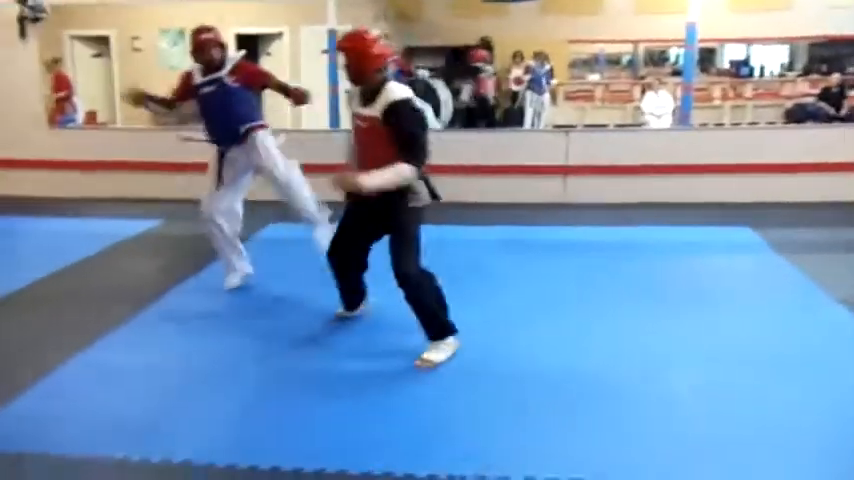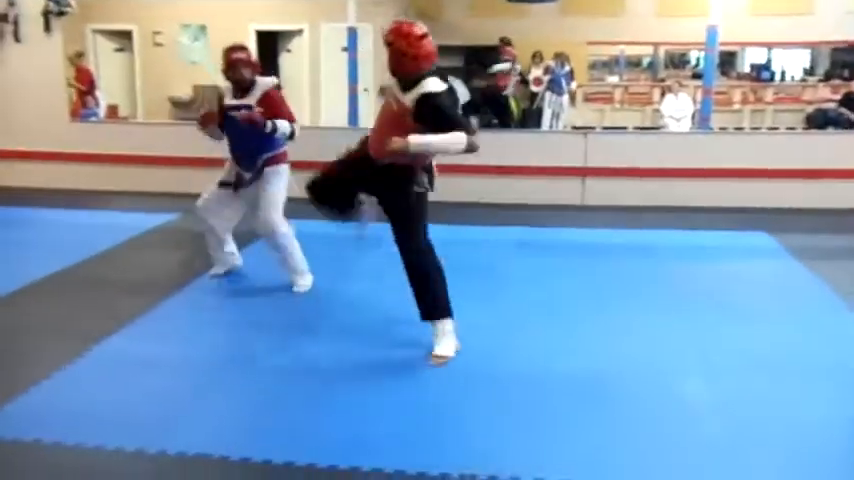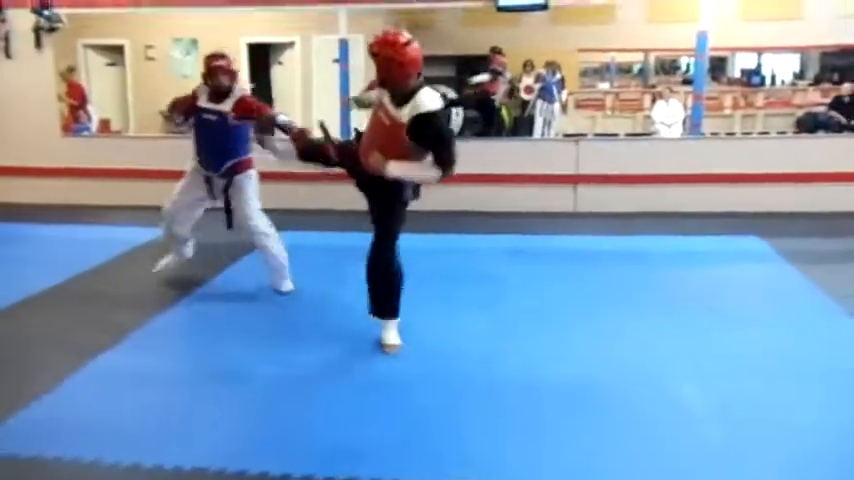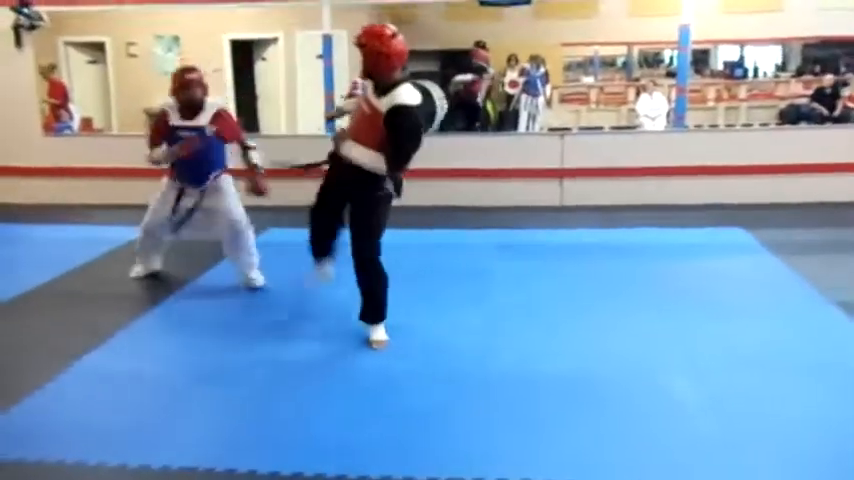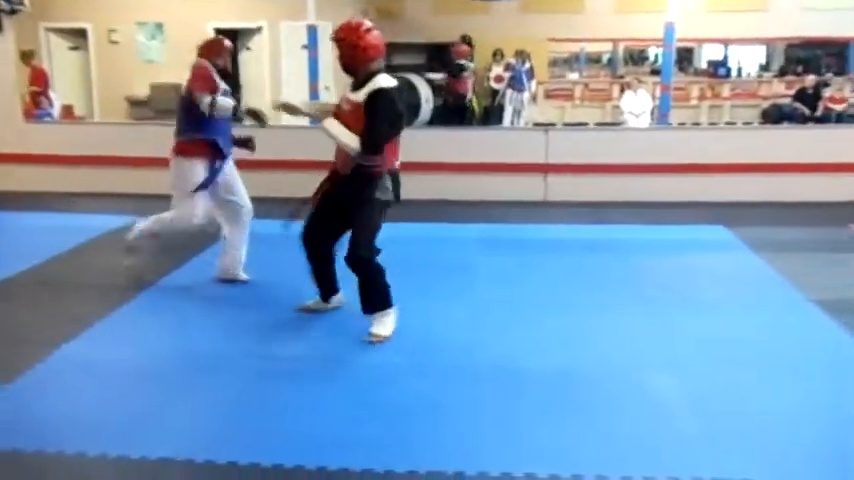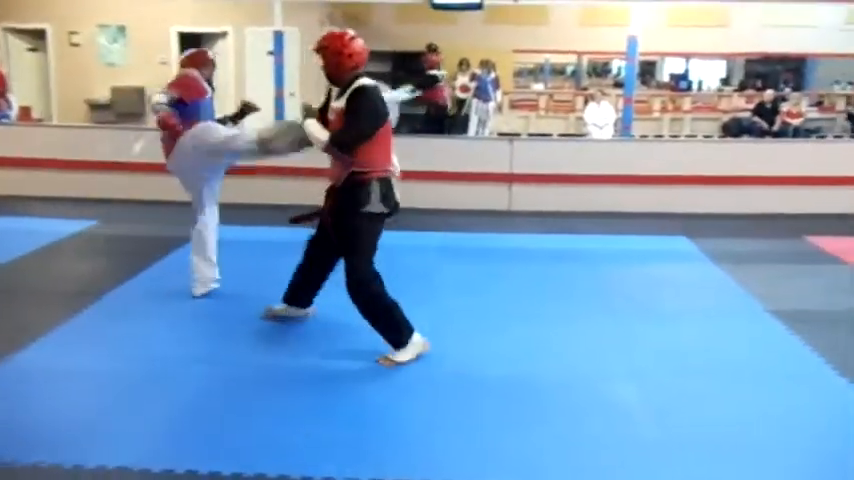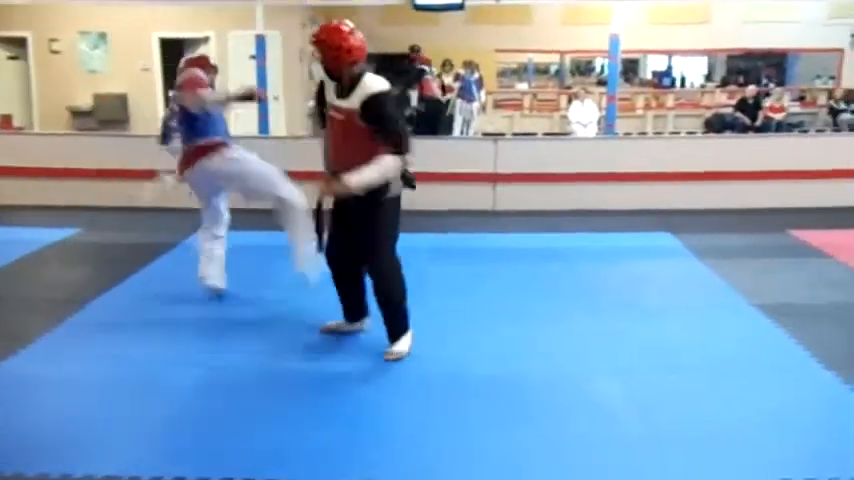
dt=0.2s
person 1, frame 1
left shoulder: (399, 105)
right shoulder: (362, 93)
left elbow: (416, 166)
left wrist: (363, 183)
left hip: (401, 196)
right hip: (369, 193)
left knee: (406, 270)
right knee: (341, 253)
left ankle: (445, 338)
right ankle: (354, 303)
person 1, frame 2
left shoulder: (435, 97)
right shoulder: (404, 80)
left elbow: (468, 139)
left wrist: (413, 141)
left hip: (405, 175)
right hip: (372, 159)
left knee: (415, 250)
right knee: (320, 189)
left ankle: (444, 330)
right ankle: (351, 208)
person 1, frame 3
left shoulder: (428, 112)
right shoulder: (392, 86)
left elbow: (444, 169)
left wrist: (388, 168)
right wrist: (362, 98)
left hip: (393, 184)
right hip: (361, 155)
left knee: (383, 254)
right knee: (325, 151)
left ankle: (389, 324)
right ankle: (300, 142)
person 1, frame 4
left shoulder: (406, 108)
right shoulder: (377, 83)
left elbow: (394, 165)
left wrist: (346, 146)
right wrist: (345, 112)
left hip: (373, 182)
right hip: (344, 165)
left knee: (365, 252)
right knee: (322, 218)
left ankle: (377, 322)
right ankle: (322, 261)
person 1, frame 5
left shoulder: (385, 94)
right shoulder: (359, 84)
left elbow: (368, 148)
right elbow: (342, 119)
left wrist: (327, 123)
right wrist: (295, 108)
left hip: (373, 183)
right hip: (346, 176)
left knee: (360, 252)
right knee: (315, 235)
left ankle: (383, 312)
right ankle: (329, 295)
person 1, frame 6
left shoulder: (365, 96)
right shoulder: (341, 93)
left elbow: (337, 146)
right elbow: (323, 129)
left wrist: (308, 125)
left hip: (367, 195)
right hip: (345, 189)
left knee: (359, 275)
right knee: (320, 250)
left ankle: (408, 341)
right ankle: (297, 303)
person 1, frame 7
left shoulder: (376, 97)
right shoulder: (328, 86)
left elbow: (398, 153)
left wrist: (348, 183)
left hip: (375, 189)
right hip: (345, 183)
left knee: (381, 262)
right knee: (341, 254)
left ankle: (400, 334)
right ankle: (355, 318)
person 2, frame 1
left shoulder: (241, 67)
right shoulder: (193, 78)
left elbow: (274, 83)
right elbow: (172, 103)
left wrist: (294, 92)
right wrist: (147, 100)
left hip: (253, 139)
right hip: (227, 151)
left knee: (282, 176)
right knee: (215, 209)
left ankle: (319, 223)
right ankle: (238, 266)
person 2, frame 2
left shoulder: (268, 94)
right shoulder: (226, 96)
left elbow: (291, 128)
right elbow: (219, 133)
left wrist: (263, 124)
right wrist: (209, 124)
left hip: (271, 169)
right hip: (240, 169)
left knee: (270, 223)
right knee: (208, 209)
left ankle: (301, 274)
right ankle: (228, 259)
person 2, frame 3
left shoulder: (243, 101)
right shoulder: (198, 96)
left elbow: (271, 116)
right elbow: (178, 115)
left wrist: (287, 125)
right wrist: (176, 108)
left hip: (237, 174)
right hip: (203, 171)
left knee: (254, 223)
right knee: (173, 212)
left ankle: (282, 274)
right ankle: (178, 254)
person 2, frame 4
left shoulder: (218, 113)
right shoulder: (166, 115)
left elbow: (245, 144)
right elbow: (153, 154)
left wrist: (256, 172)
right wrist: (173, 152)
left hip: (214, 181)
right hip: (180, 182)
left knee: (236, 223)
right knee: (153, 225)
left ankle: (249, 273)
right ankle: (148, 263)
person 2, frame 5
left shoulder: (218, 84)
right shoulder: (203, 73)
right elbow: (206, 103)
left wrist: (237, 141)
right wrist: (245, 110)
left hip: (217, 159)
right hip: (193, 157)
left knee: (242, 209)
right knee: (189, 216)
left ankle: (232, 268)
right ankle: (143, 231)
person 2, frame 6
left shoulder: (199, 90)
right shoulder: (187, 78)
left elbow: (210, 126)
right elbow: (159, 98)
left wrist: (237, 116)
right wrist: (164, 116)
left hip: (180, 157)
right hip: (188, 141)
left knee: (206, 219)
right knee: (241, 140)
left ankle: (202, 282)
person 2, frame 7
left shoulder: (184, 93)
right shoulder: (192, 79)
right elbow: (194, 102)
right wrist: (239, 95)
left hip: (193, 168)
right hip: (215, 156)
left knee: (214, 222)
right knee: (285, 196)
left ankle: (213, 277)
right ankle: (306, 255)
